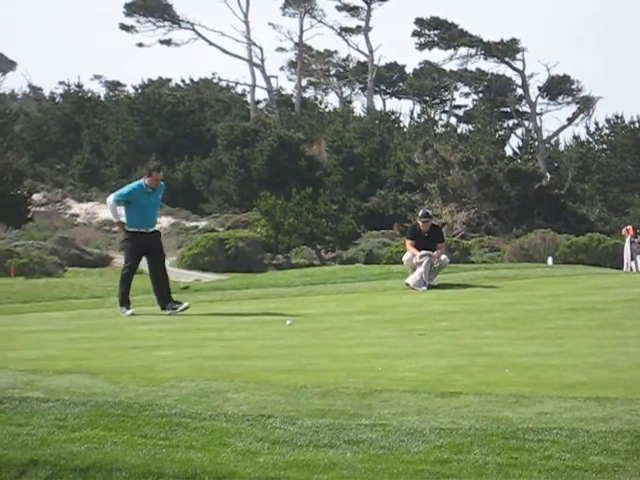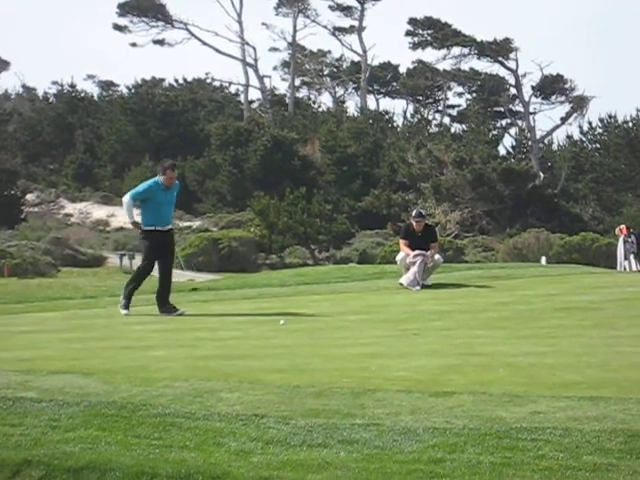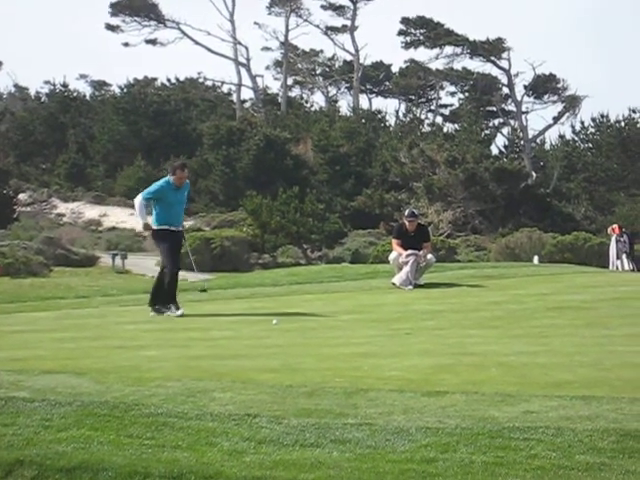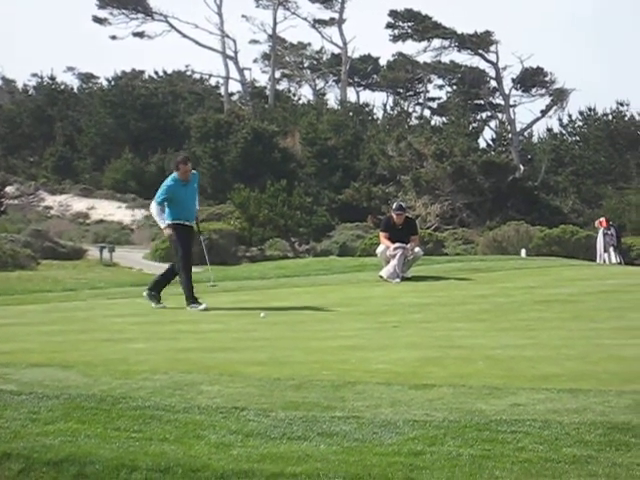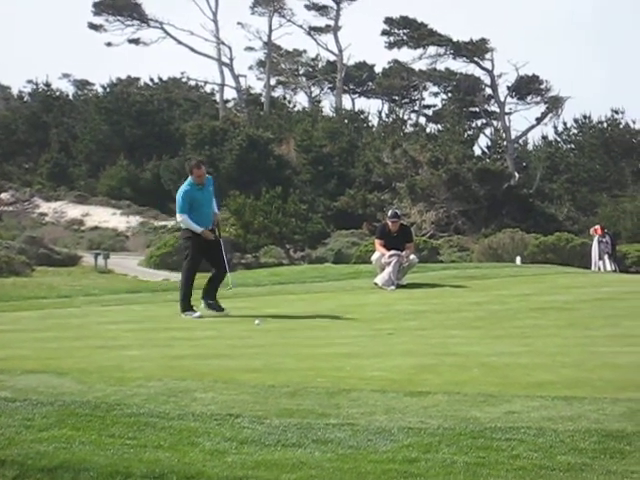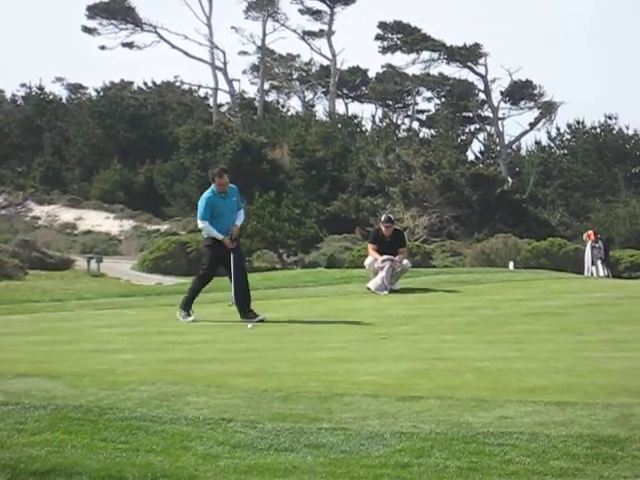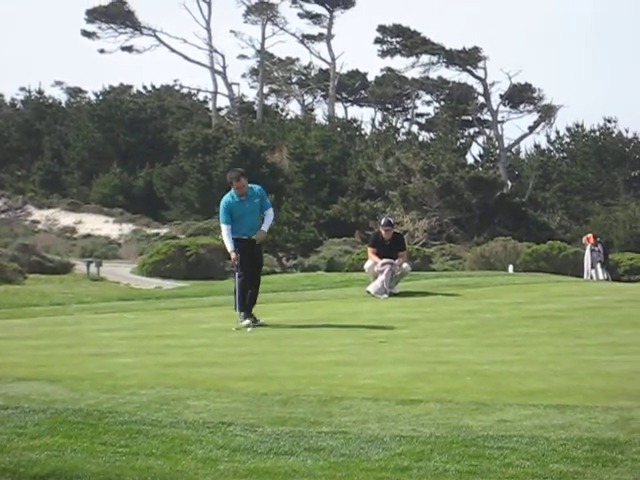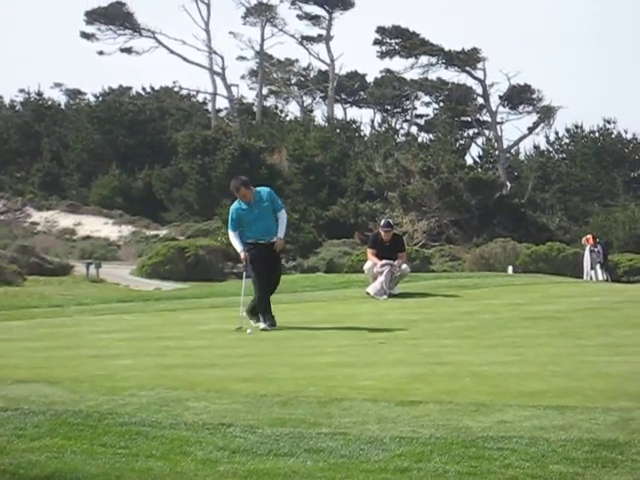
dt=0.3s
person 1, frame 1
left shoulder: (161, 187)
right shoulder: (133, 190)
right elbow: (111, 200)
right wrist: (117, 220)
left hip: (152, 234)
right hip: (134, 235)
left knee: (159, 268)
right knee: (129, 270)
left ankle: (167, 303)
right ankle: (124, 304)
person 1, frame 2
left shoulder: (176, 186)
right shoulder: (149, 187)
right elbow: (127, 199)
right wrist: (132, 220)
left hip: (167, 232)
right hip: (150, 233)
left knee: (166, 269)
right knee: (146, 267)
left ankle: (164, 304)
right ankle: (126, 298)
person 1, frame 3
left shoulder: (186, 185)
right shoulder: (160, 187)
right elbow: (139, 199)
right wrist: (144, 222)
left hip: (177, 231)
right hip: (162, 231)
left knee: (167, 268)
right knee: (171, 266)
left ankle: (157, 304)
right ankle: (171, 303)
person 1, frame 4
left shoulder: (195, 176)
right shoulder: (169, 185)
right elbow: (155, 207)
left wrist: (195, 209)
right wrist: (165, 227)
left hip: (189, 226)
right hip: (175, 227)
left knee: (179, 264)
right knee: (184, 263)
left ankle: (153, 290)
right ankle: (191, 300)
person 1, frame 5
left shoulder: (209, 180)
right shoulder: (185, 191)
right elbow: (181, 217)
left wrist: (215, 212)
right wrist: (201, 231)
left hip: (209, 232)
right hip: (193, 234)
left knee: (221, 266)
right knee: (190, 270)
left ankle: (209, 298)
right ankle: (186, 307)
person 1, frame 6
left shoulder: (234, 190)
right shoulder: (207, 198)
left elbow: (240, 210)
right elbow: (203, 225)
left wrist: (237, 225)
right wrist: (222, 238)
left hip: (230, 240)
right hip: (214, 241)
left knee: (240, 274)
right knee: (204, 276)
left ankle: (246, 312)
right ankle: (184, 308)
person 1, frame 7
left shoulder: (258, 191)
right shoulder: (226, 202)
left elbow: (269, 212)
right elbow: (225, 229)
left wrist: (263, 230)
right wrist: (231, 251)
left hip: (256, 241)
right hip: (238, 241)
left knee: (255, 278)
right knee: (244, 276)
left ankle: (246, 313)
right ankle: (242, 311)
person 1, frame 8
left shoulder: (267, 193)
right shoulder: (235, 209)
left elbow: (282, 213)
right elbow: (233, 234)
left wrist: (280, 236)
right wrist: (241, 251)
left hip: (273, 244)
right hip: (253, 246)
left knee: (273, 281)
right knee: (260, 283)
left ankle: (252, 309)
right ankle: (267, 318)
